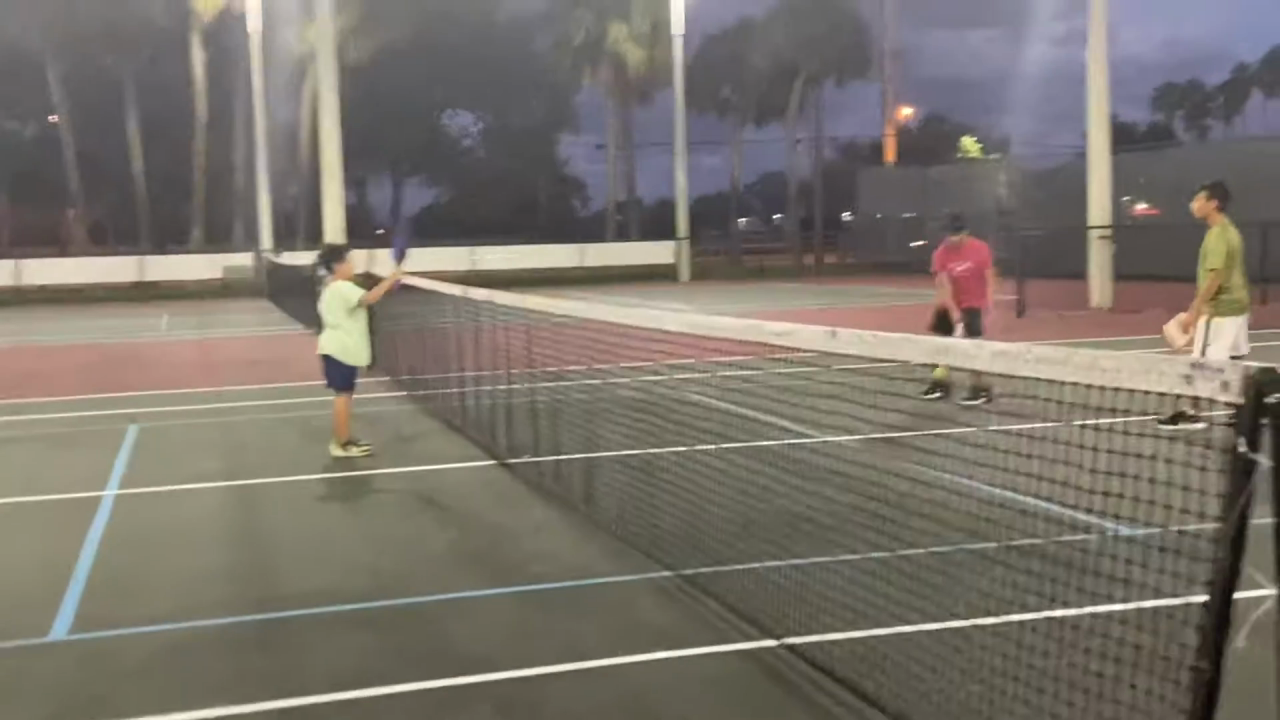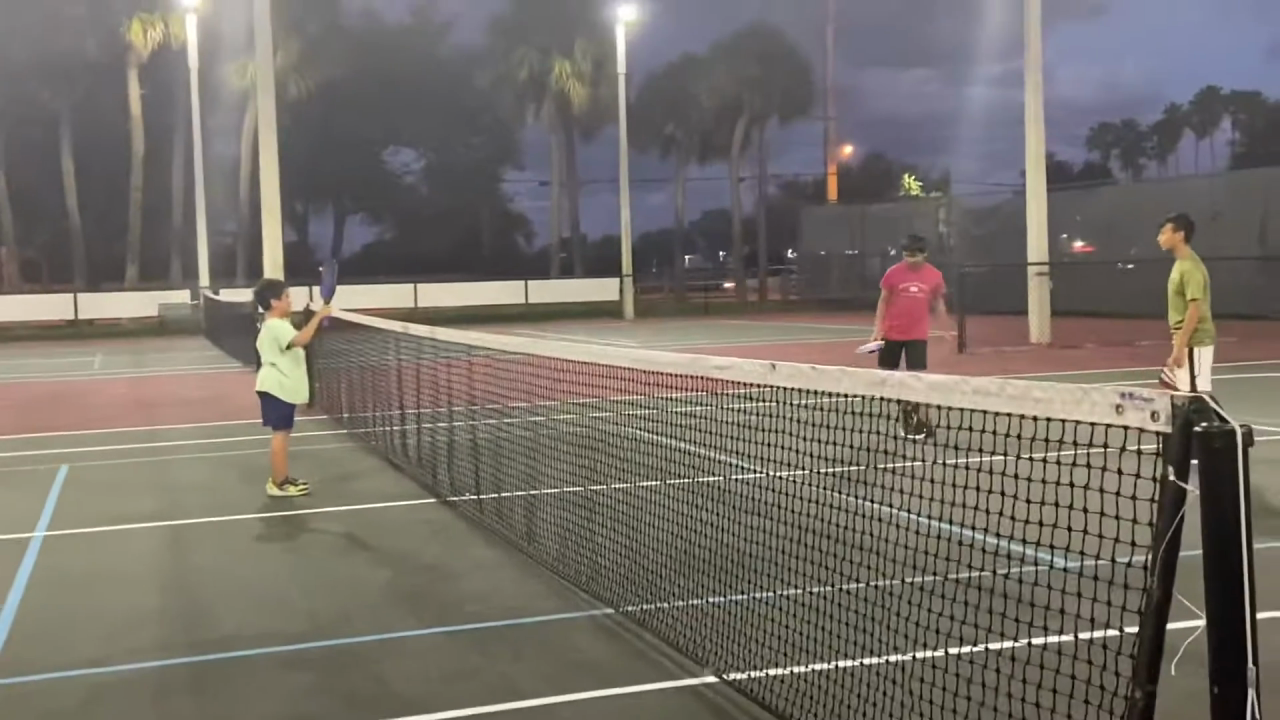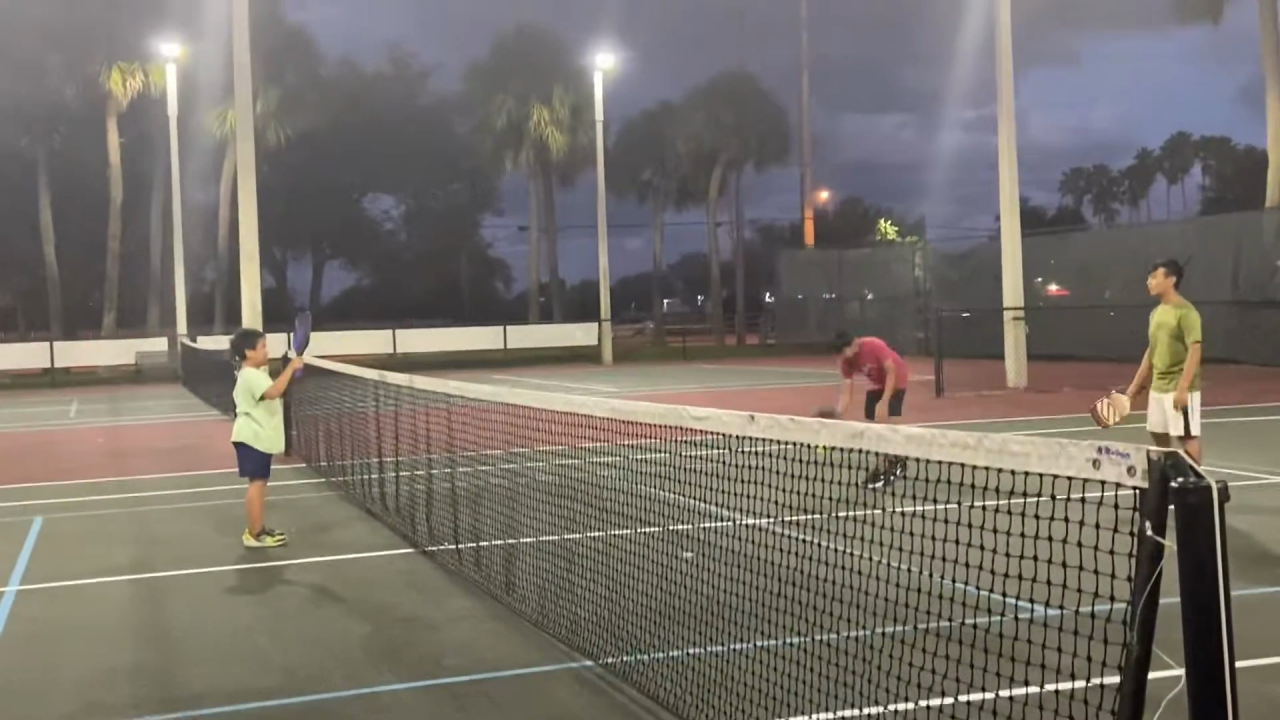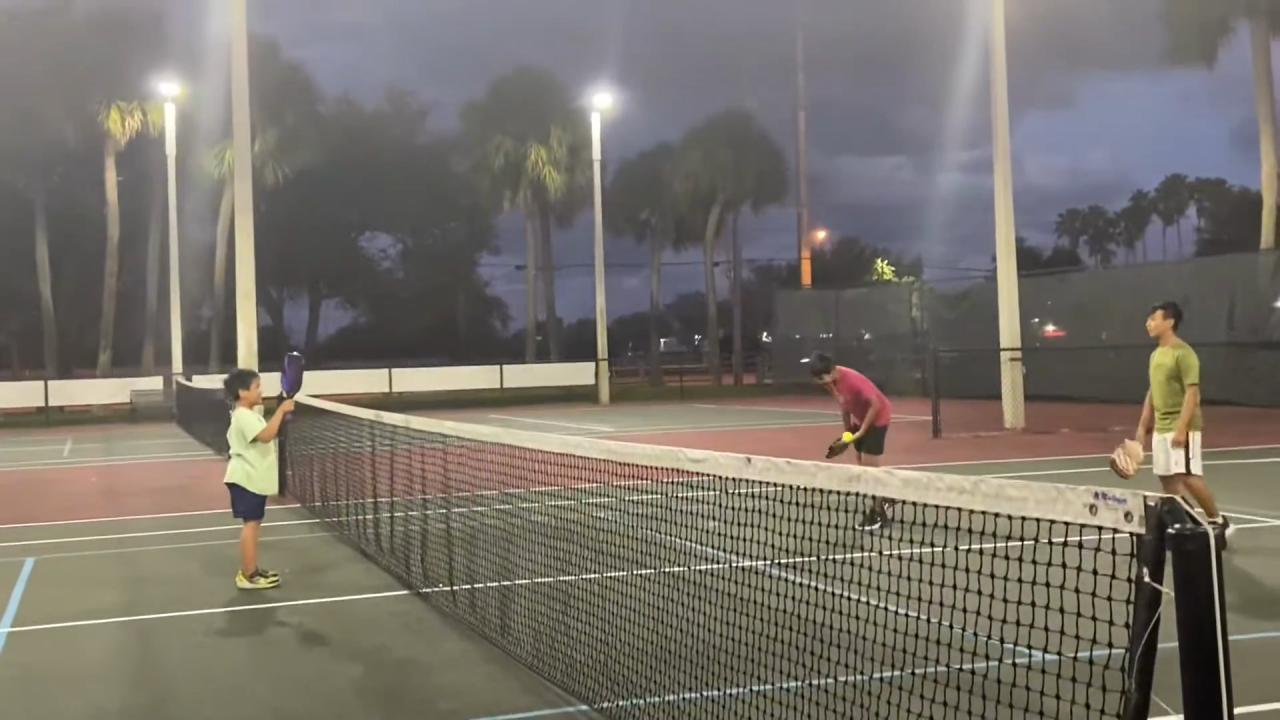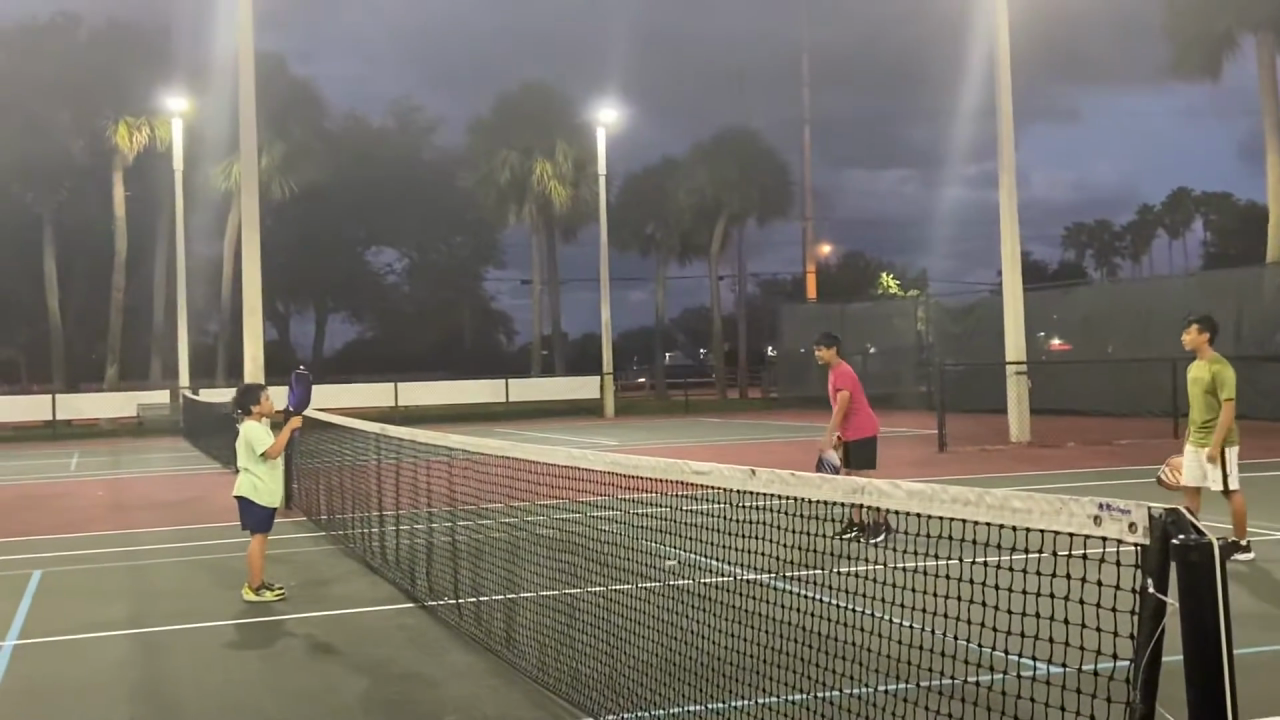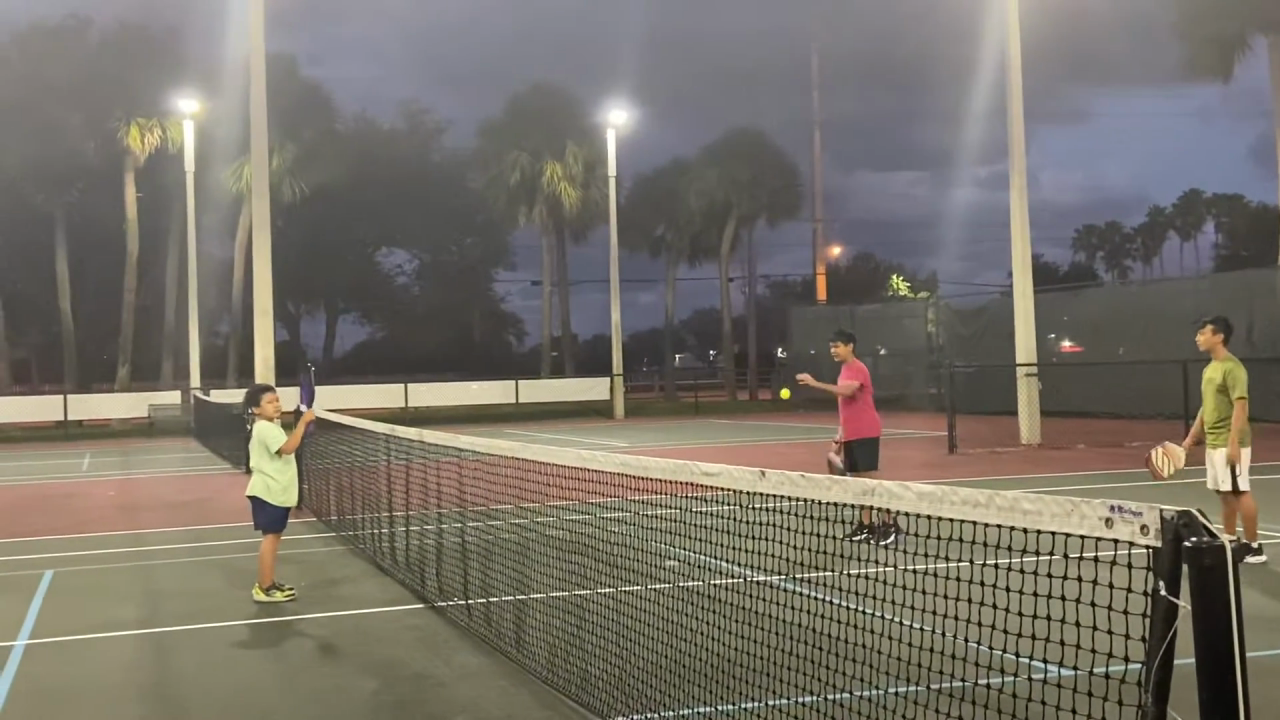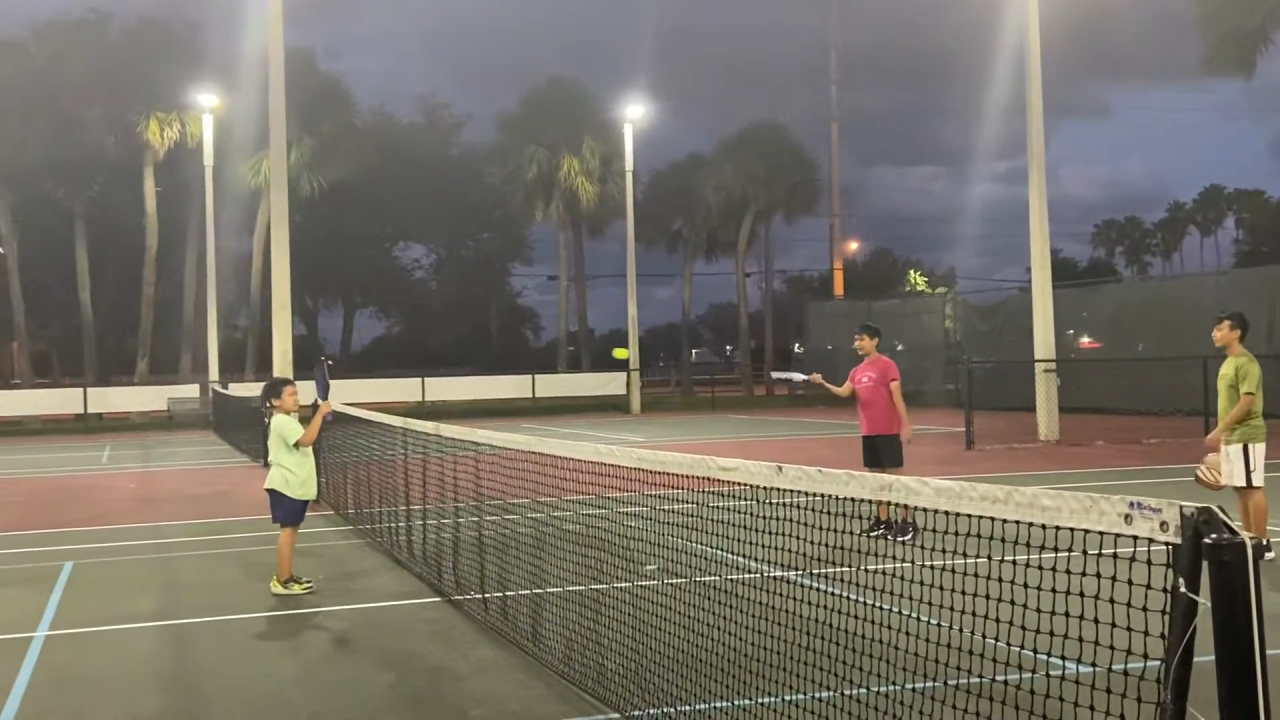
dt=0.5s
person 1, frame 1
left shoulder: (1217, 235)
right shoulder: (1228, 230)
left elbow: (1213, 278)
left wrist: (1193, 313)
right wrist: (1200, 310)
left hip: (1222, 309)
right hip: (1236, 304)
left knee: (1202, 360)
right knee: (1236, 359)
left ankle: (1191, 414)
person 1, frame 2
left shoulder: (1190, 267)
right shoulder: (1181, 265)
left elbow: (1194, 310)
left wrist: (1179, 347)
left hip: (1194, 341)
right hip: (1189, 341)
left knee: (1196, 393)
right knee: (1184, 392)
person 1, frame 3
left shoulder: (1186, 312)
right shoulder: (1156, 313)
left elbow: (1194, 351)
left wrist: (1182, 388)
right wrist: (1136, 384)
left hip: (1181, 389)
right hip: (1158, 387)
left knee: (1187, 437)
right knee: (1159, 435)
person 1, frame 4
left shoulder: (1183, 353)
right shoulder: (1155, 355)
left elbow: (1192, 392)
left wrist: (1181, 426)
right wrist: (1142, 426)
left hip: (1182, 428)
right hip: (1161, 428)
left knee: (1188, 478)
right knee: (1167, 479)
left ankle: (1218, 522)
person 1, frame 5
left shoulder: (1220, 368)
right shoulder: (1192, 368)
left elbow: (1228, 408)
left wrist: (1216, 443)
right wrist: (1189, 438)
left hip: (1218, 443)
right hip: (1195, 442)
left knee: (1231, 491)
right knee: (1189, 488)
left ankle: (1242, 545)
person 1, frame 6
left shoulder: (1232, 367)
right shoulder: (1209, 369)
left elbow: (1240, 407)
left wrist: (1233, 443)
right wrist: (1191, 436)
left hip: (1229, 443)
right hip: (1213, 442)
left knee: (1240, 492)
right knee: (1224, 493)
left ankle: (1253, 547)
person 1, frame 7
left shoulder: (1246, 363)
right shoulder: (1227, 363)
left elbow: (1246, 402)
left wrist: (1218, 430)
right wrist: (1221, 434)
left hip: (1246, 436)
right hip: (1232, 437)
left knee: (1252, 488)
right knee: (1241, 489)
left ankle: (1263, 544)
person 2, frame 1
left shoulder: (331, 289)
right shoulder: (343, 288)
right elbow: (370, 298)
right wrist: (391, 279)
left hip: (340, 348)
right hip: (341, 350)
left knee: (344, 394)
right knee: (343, 395)
left ankle: (344, 439)
right ankle: (342, 443)
person 2, frame 2
left shoulder: (274, 325)
right shoulder: (276, 326)
right elbow: (301, 340)
right wrist: (318, 317)
left hip: (280, 387)
right hip: (277, 388)
left knee: (283, 432)
right knee: (280, 433)
left ankle: (282, 478)
right ankle: (278, 483)
person 2, frame 3
left shoulder: (254, 374)
right shoulder: (251, 375)
left elbow: (271, 394)
right elbow: (274, 392)
right wrist: (290, 368)
left hip: (259, 437)
right hip: (253, 438)
left knee: (260, 482)
right knee: (257, 483)
left ankle: (258, 528)
right ankle: (254, 534)
person 2, frame 4
left shoulder: (248, 414)
right shoulder: (244, 416)
left elbow: (265, 435)
right elbow: (266, 436)
right wrist: (281, 411)
left hip: (253, 478)
right hip: (247, 479)
left knee: (254, 523)
right knee: (251, 524)
left ankle: (251, 570)
right ankle: (248, 575)
person 2, frame 5
left shoulder: (257, 426)
right shoulder: (253, 428)
left elbow: (271, 451)
right elbow: (273, 452)
right wrist: (288, 428)
left hip: (261, 491)
right hip: (255, 492)
left knee: (261, 536)
right knee: (258, 537)
left ankle: (257, 583)
right ankle: (255, 588)
person 2, frame 6
left shoulder: (269, 426)
right shoulder: (265, 428)
left elbow: (285, 449)
right elbow: (288, 448)
right wrist: (302, 422)
left hip: (275, 492)
right hip: (268, 492)
left knee: (273, 537)
right knee: (270, 537)
left ankle: (267, 583)
right ankle: (265, 588)
person 2, frame 7
left shoulder: (286, 420)
right shoulder: (283, 421)
left elbow: (302, 443)
right elbow: (306, 440)
right wrist: (319, 414)
left hip: (294, 485)
right hip: (286, 486)
left knee: (291, 530)
right knee: (288, 530)
left ankle: (285, 576)
right ankle: (283, 581)
person 3, frame 1
left shoulder: (980, 249)
right shoulder: (941, 253)
left elbow: (989, 280)
right elbow: (944, 284)
left wrist: (989, 308)
right wrist: (953, 310)
left hip: (973, 304)
right hip: (948, 306)
left ankle: (982, 388)
right ankle: (941, 384)
person 3, frame 2
left shoulder: (934, 276)
right shoulder: (893, 273)
left elbow: (938, 303)
right elbow: (883, 301)
right wrist: (878, 329)
left hip: (917, 335)
right hip: (891, 333)
left ankle: (922, 422)
right ankle: (907, 409)
person 3, frame 3
left shoulder: (874, 346)
right shoulder: (846, 359)
left elbow: (892, 372)
right elbow: (847, 388)
left wrist: (884, 402)
right wrist: (840, 412)
left hip: (895, 381)
right hip: (876, 386)
left knee: (882, 423)
left ankle: (882, 470)
right ankle: (896, 461)
person 3, frame 4
left shoulder: (853, 380)
right shoulder: (829, 380)
left elbow: (876, 404)
left wrist: (862, 431)
right wrist: (847, 426)
left hip: (877, 416)
right hip: (860, 419)
left knee: (869, 464)
right knee: (862, 463)
left ankle: (878, 512)
right ankle: (881, 499)
person 3, frame 5
left shoulder: (843, 373)
right shoulder: (832, 371)
left elbow: (842, 407)
left wrist: (828, 434)
right wrist: (839, 434)
left hip: (862, 433)
right hip: (849, 434)
left knee: (864, 478)
right knee: (849, 477)
left ankle: (882, 524)
right ankle: (856, 523)
person 3, frame 6
left shoulder: (858, 369)
right shoulder: (844, 371)
left elbow: (847, 391)
left wrist: (814, 383)
right wrist: (840, 436)
left hip: (866, 434)
right hip: (851, 435)
left knee: (870, 479)
right knee: (857, 480)
left ankle: (890, 524)
right ankle: (866, 525)
person 3, frame 7
left shoulder: (887, 365)
right shoulder: (857, 371)
left elbow: (897, 396)
right elbow: (844, 392)
left wrist: (906, 424)
right wrist: (823, 384)
left hip: (888, 431)
right hip: (868, 431)
left knee: (895, 476)
right knee: (877, 476)
left ankle: (908, 522)
right ankle: (883, 521)
